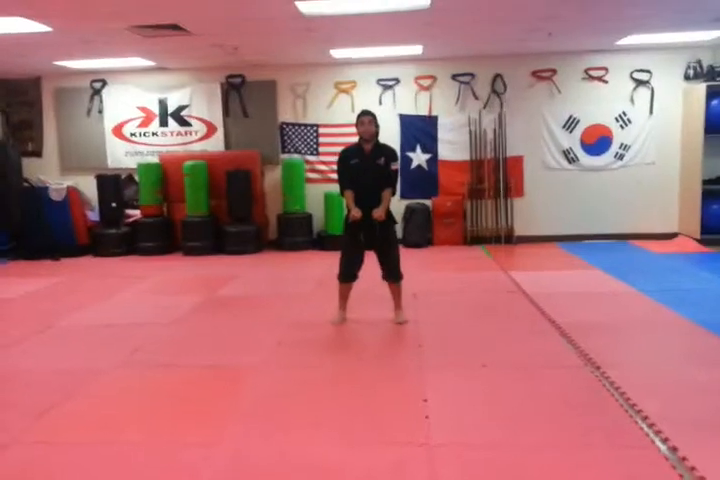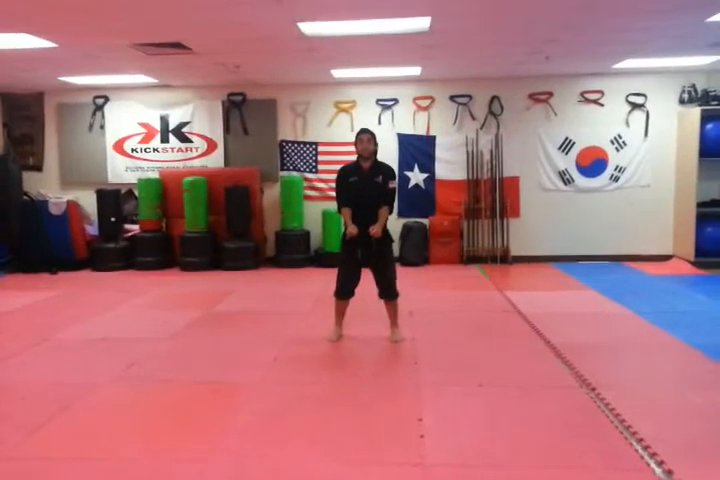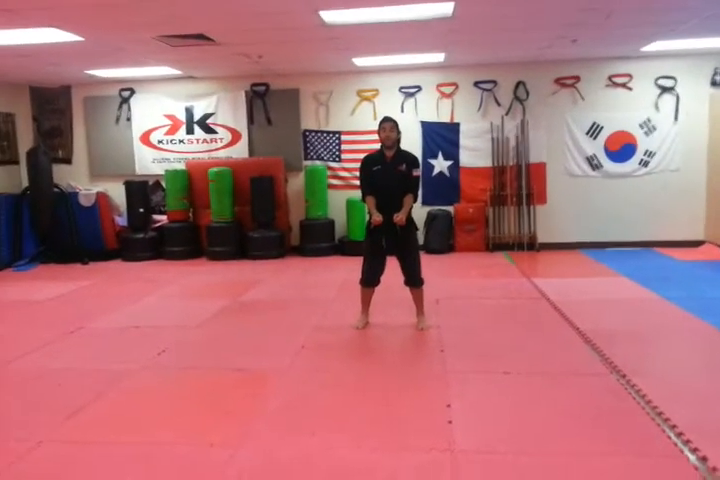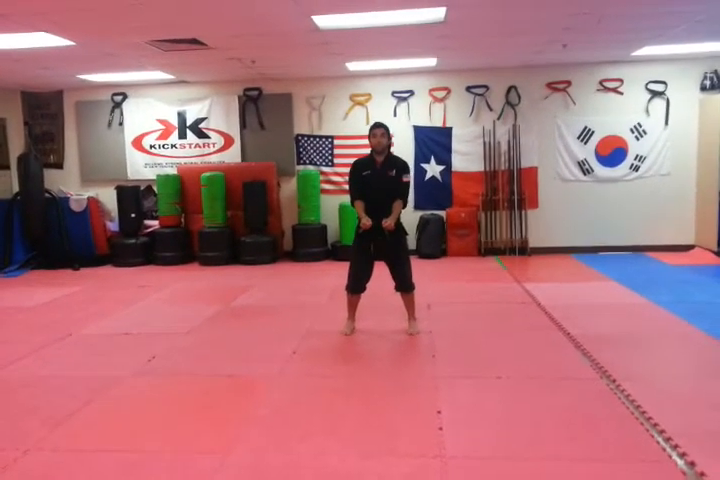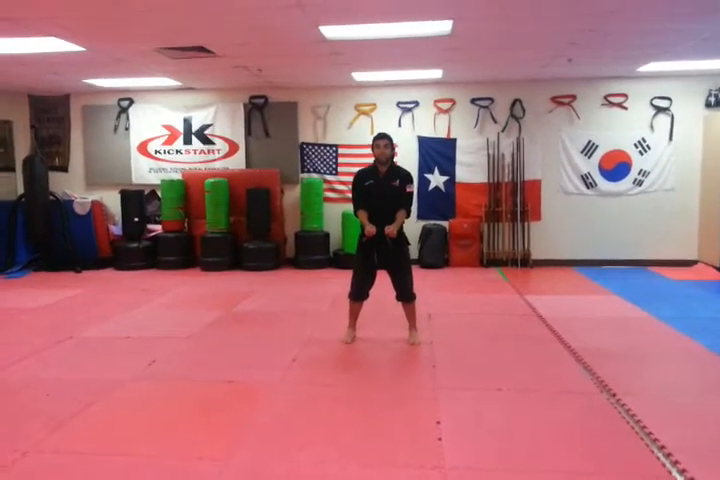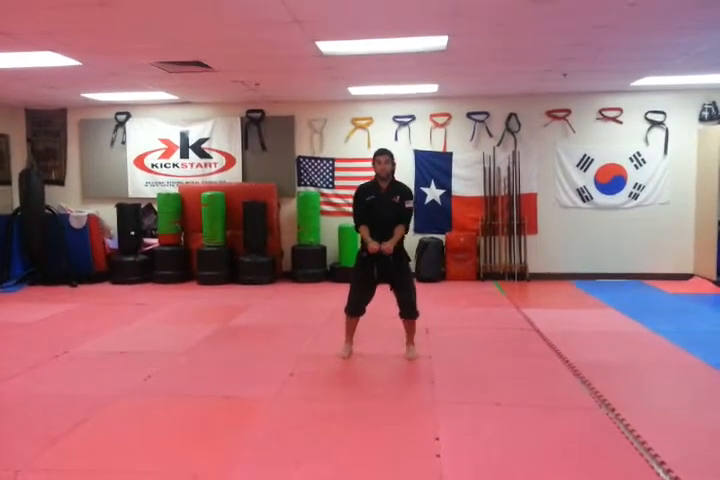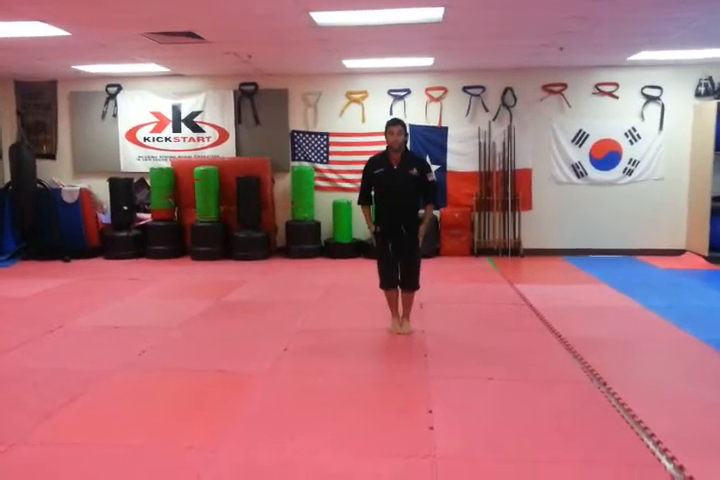
dt=0.7s
person 1, frame 1
left shoulder: (388, 153)
right shoulder: (347, 155)
left elbow: (390, 185)
right elbow: (345, 186)
left wrist: (382, 208)
right wrist: (352, 208)
left hip: (381, 216)
right hip: (356, 216)
left knee: (392, 265)
right knee: (347, 267)
left ankle: (398, 309)
right ankle: (341, 310)
person 1, frame 2
left shoulder: (386, 172)
right shoulder: (345, 172)
left elbow: (387, 203)
right elbow: (343, 203)
left wrist: (380, 224)
right wrist: (349, 224)
left hip: (378, 233)
right hip: (353, 233)
left knee: (388, 283)
right knee: (344, 283)
left ankle: (394, 327)
right ankle: (338, 327)
person 1, frame 3
left shoulder: (410, 160)
right shoulder: (369, 161)
left elbow: (412, 192)
right elbow: (367, 192)
left wrist: (404, 212)
right wrist: (374, 212)
left hip: (403, 222)
right hip: (377, 222)
left knee: (413, 271)
right knee: (370, 271)
left ankle: (420, 315)
right ankle: (364, 314)
person 1, frame 4
left shoulder: (400, 165)
right shoulder: (359, 166)
left elbow: (401, 197)
right elbow: (356, 197)
left wrist: (392, 218)
right wrist: (362, 217)
left hip: (392, 227)
right hip: (366, 227)
left knee: (404, 277)
right knee: (356, 277)
left ankle: (412, 319)
right ankle: (350, 320)
person 1, frame 5
left shoulder: (404, 176)
right shoulder: (362, 176)
left elbow: (405, 207)
right elbow: (359, 206)
left wrist: (396, 225)
right wrist: (366, 224)
left hip: (395, 237)
right hip: (369, 237)
left knee: (405, 286)
right knee: (359, 286)
left ankle: (413, 330)
right ankle: (351, 328)
person 1, frame 6
left shoulder: (404, 191)
right shoulder: (363, 191)
left elbow: (404, 222)
right elbow: (360, 222)
left wrist: (392, 242)
right wrist: (369, 241)
left hip: (395, 253)
right hip: (369, 253)
left knee: (408, 302)
right knee: (355, 301)
left ankle: (410, 344)
right ankle: (348, 343)
person 1, frame 7
left shoulder: (419, 164)
right shoulder: (374, 164)
left elbow: (430, 198)
right elbow: (365, 197)
left wrist: (424, 225)
right wrist: (371, 225)
left hip: (410, 229)
right hip: (384, 229)
left knee: (410, 276)
right knee: (387, 276)
left ankle: (406, 318)
right ankle: (395, 317)
